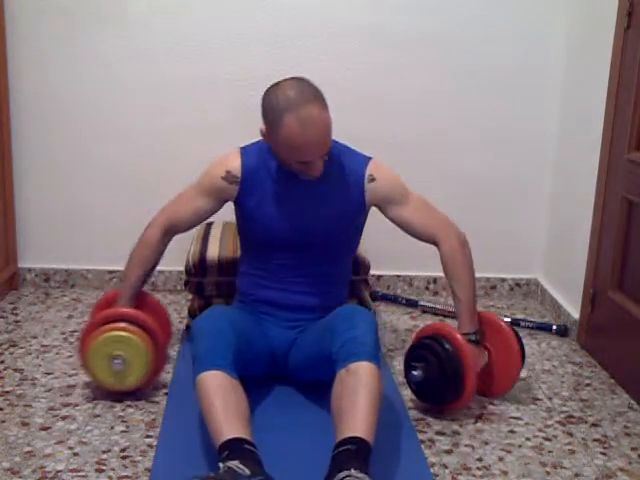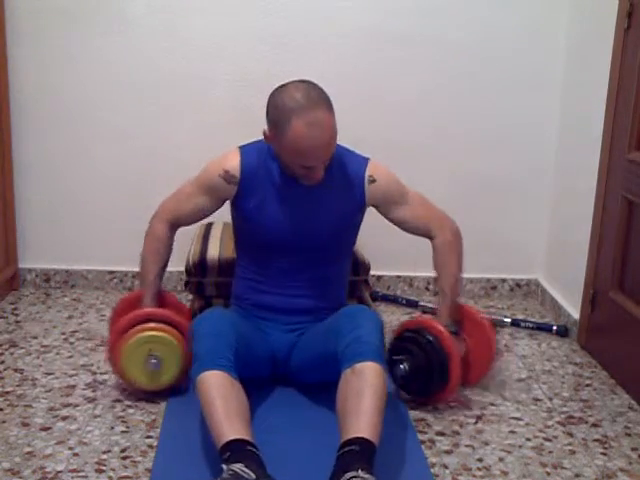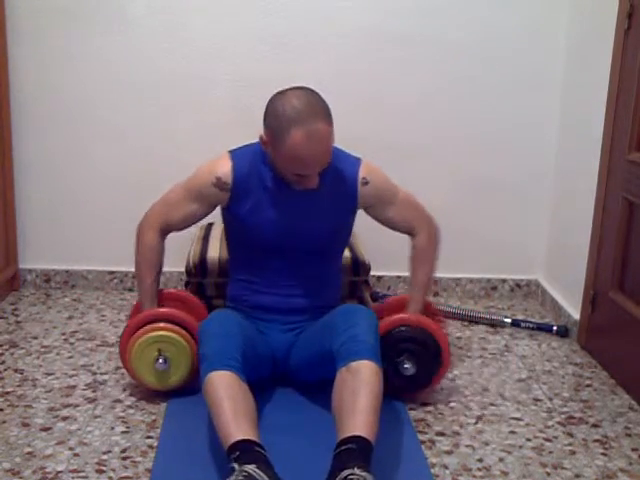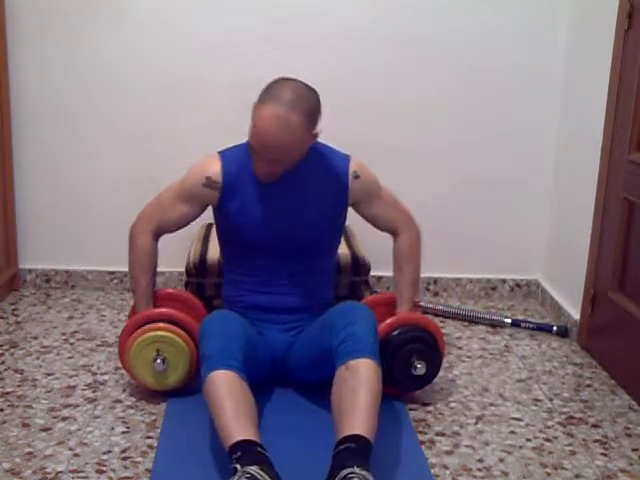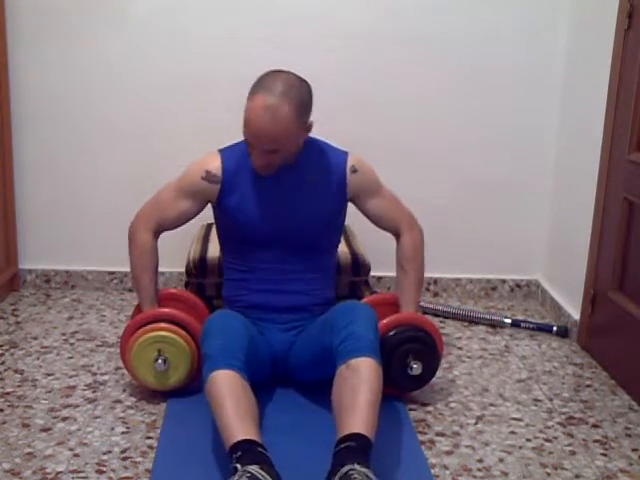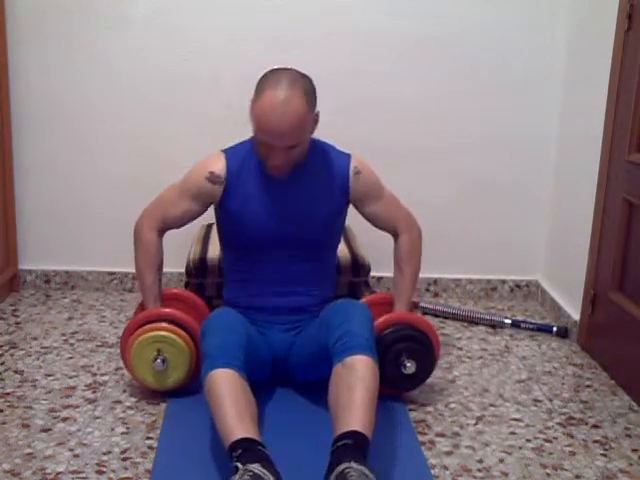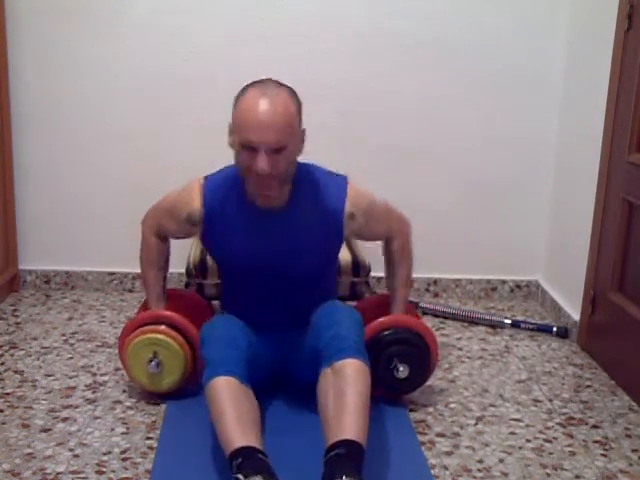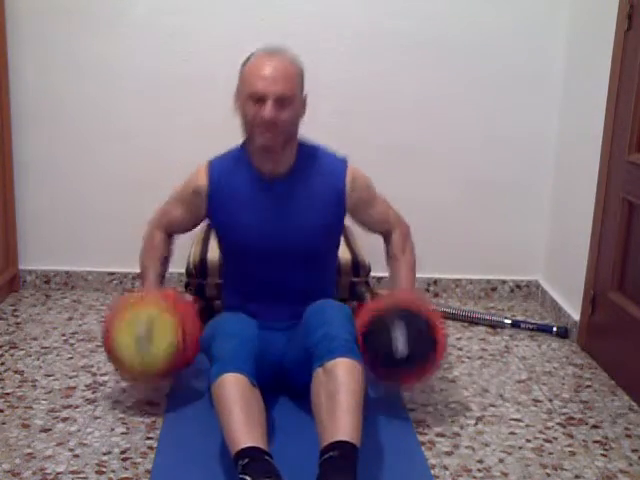
dt=0.3s
person 1, frame 1
left shoulder: (365, 175)
right shoulder: (238, 170)
left elbow: (449, 238)
right elbow: (163, 227)
left wrist: (467, 328)
right wrist: (123, 305)
left hip: (320, 334)
right hip: (254, 326)
left knee: (357, 322)
right knee: (212, 324)
person 1, frame 2
left shoulder: (364, 176)
right shoulder: (236, 170)
left elbow: (445, 231)
right elbow: (164, 221)
left wrist: (444, 319)
right wrist: (149, 308)
left hip: (320, 335)
right hip: (252, 330)
left knee: (363, 322)
right knee: (211, 325)
person 1, frame 3
left shoulder: (357, 177)
right shoulder: (228, 174)
left elbow: (424, 229)
right elbow: (153, 227)
left wrist: (413, 314)
right wrist: (150, 314)
left hip: (316, 335)
right hip: (249, 331)
left knee: (358, 321)
right knee: (218, 327)
person 1, frame 4
left shoulder: (346, 174)
right shoulder: (218, 173)
left elbow: (406, 231)
right elbow: (144, 229)
left wrist: (404, 315)
right wrist: (147, 316)
left hip: (314, 334)
right hip: (247, 332)
left knee: (358, 318)
right knee: (218, 326)
person 1, frame 5
left shoulder: (344, 170)
right shoulder: (218, 170)
left elbow: (408, 231)
right elbow: (144, 227)
right wrist: (151, 316)
left hip: (314, 334)
right hip: (247, 331)
left knee: (358, 318)
right knee: (221, 328)
person 1, frame 6
left shoulder: (347, 172)
right shoulder: (221, 171)
left elbow: (407, 230)
right elbow: (148, 225)
left wrist: (400, 316)
right wrist: (155, 314)
left hip: (313, 335)
right hip: (248, 333)
left knee: (352, 315)
right knee: (220, 325)
person 1, frame 7
left shoulder: (342, 202)
right shoulder: (202, 202)
left elbow: (399, 233)
right elbow: (152, 229)
left wrist: (397, 319)
right wrist: (157, 314)
left hip: (313, 341)
right hip: (246, 340)
left knee: (341, 318)
right knee: (220, 334)
person 1, frame 8
left shoulder: (340, 176)
right shoulder: (212, 180)
left elbow: (396, 230)
right elbow: (161, 229)
left hip: (312, 338)
right hip: (247, 333)
left knee: (331, 316)
right knee: (230, 331)
